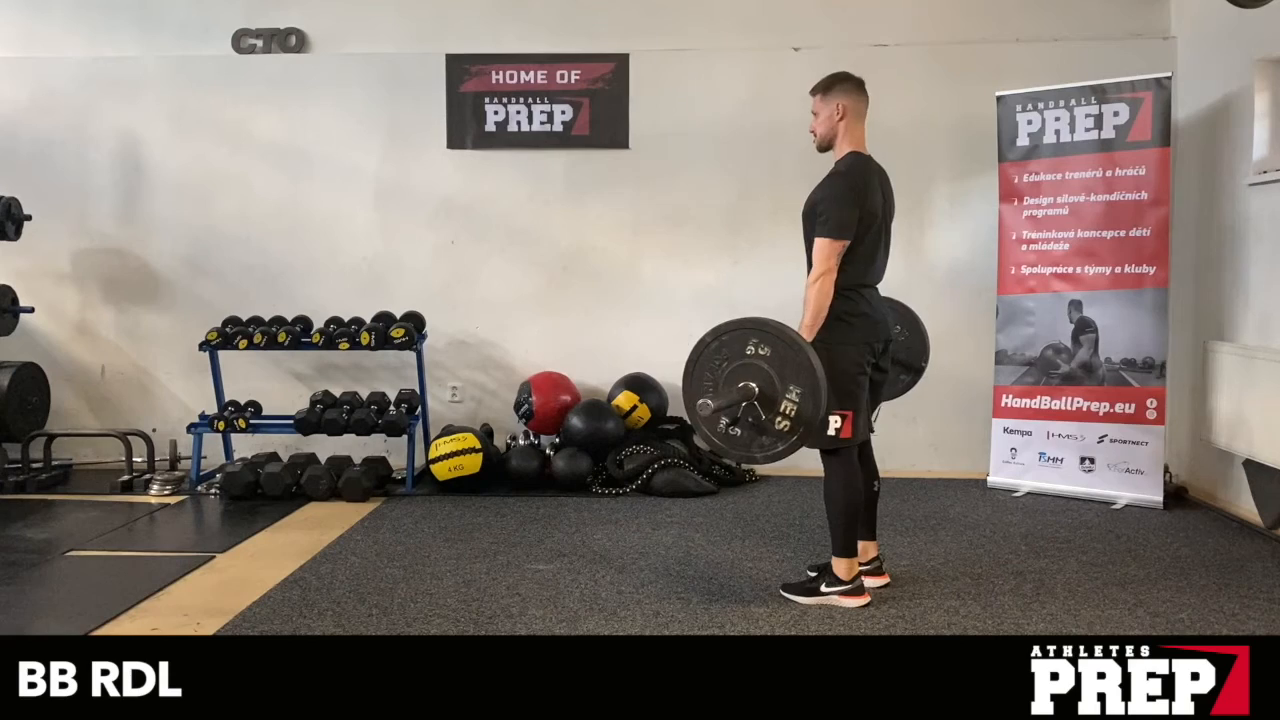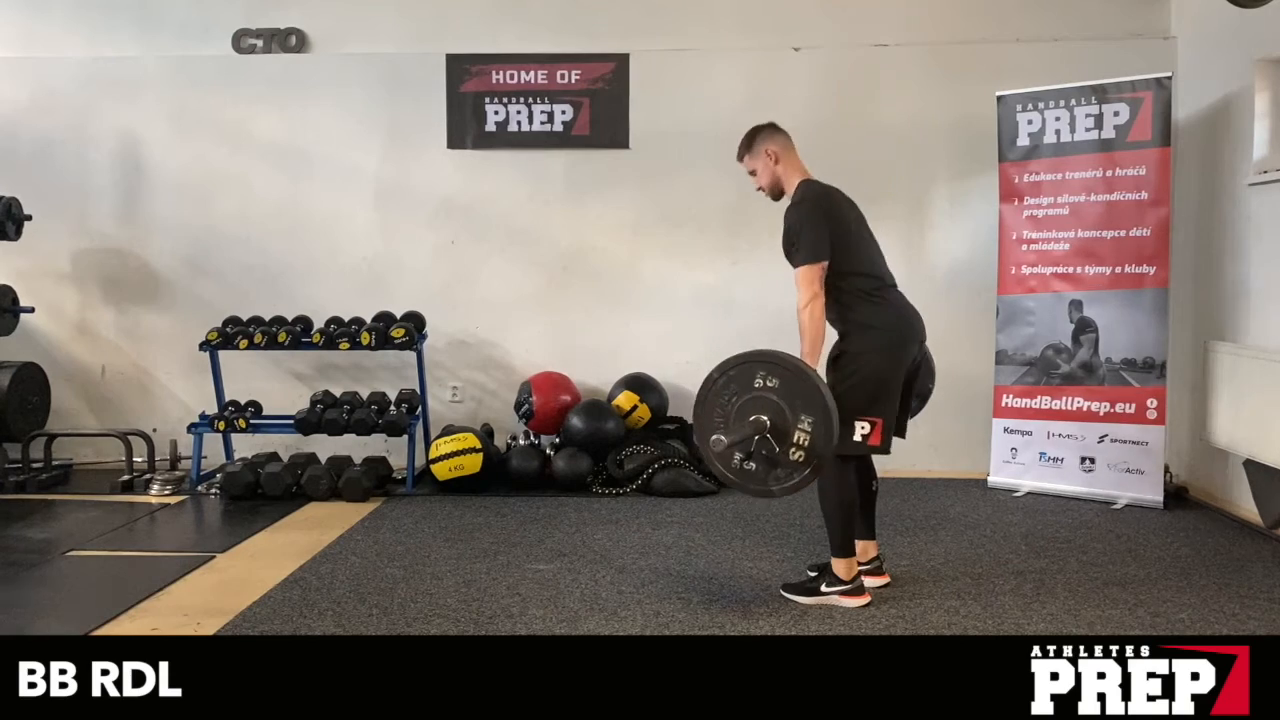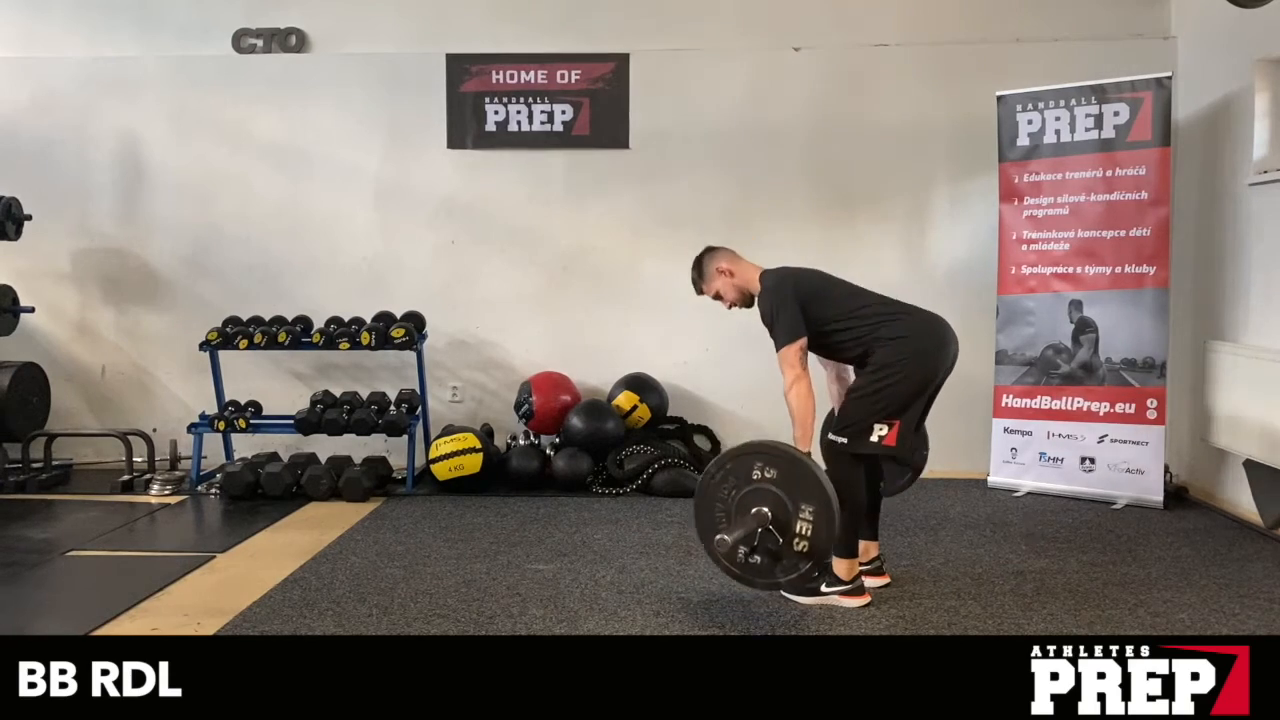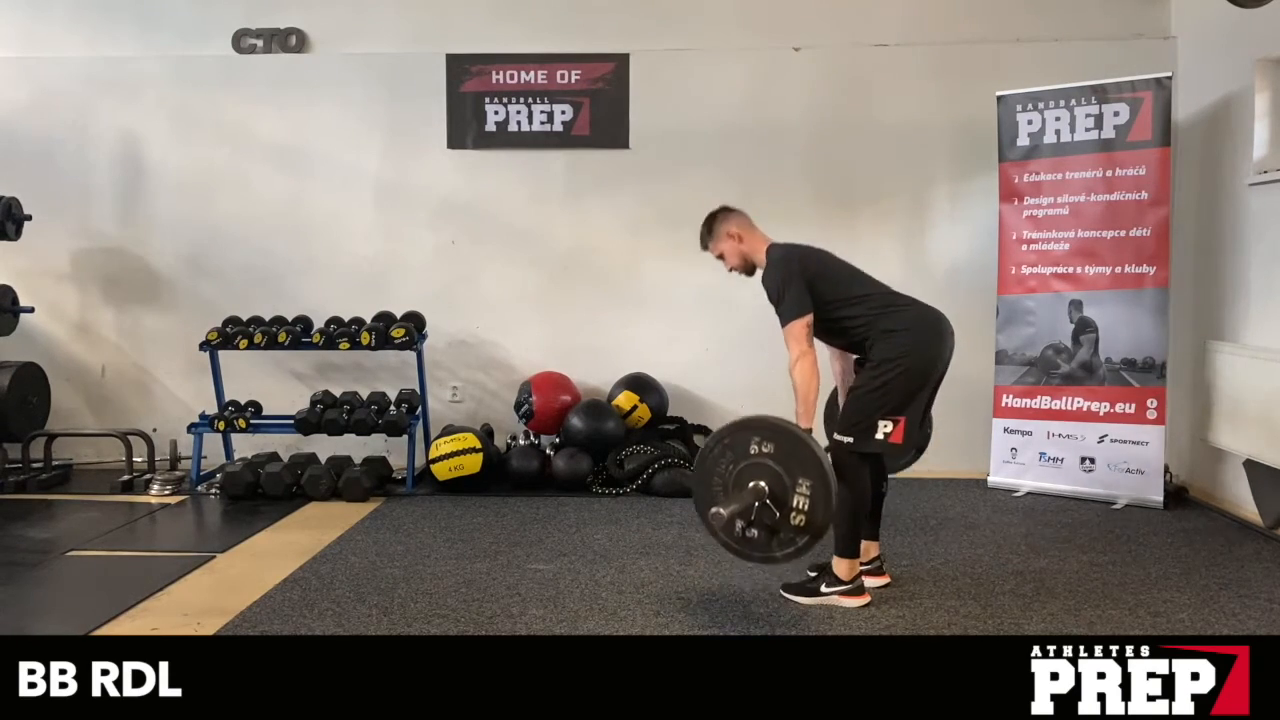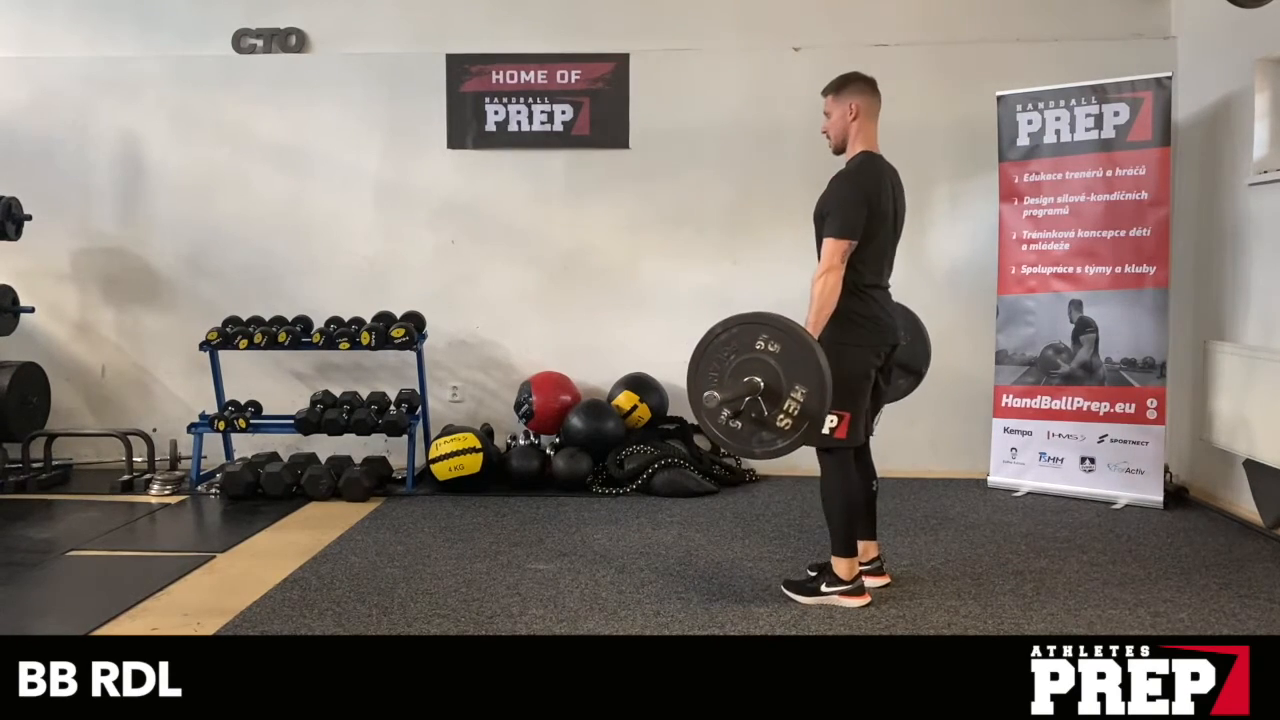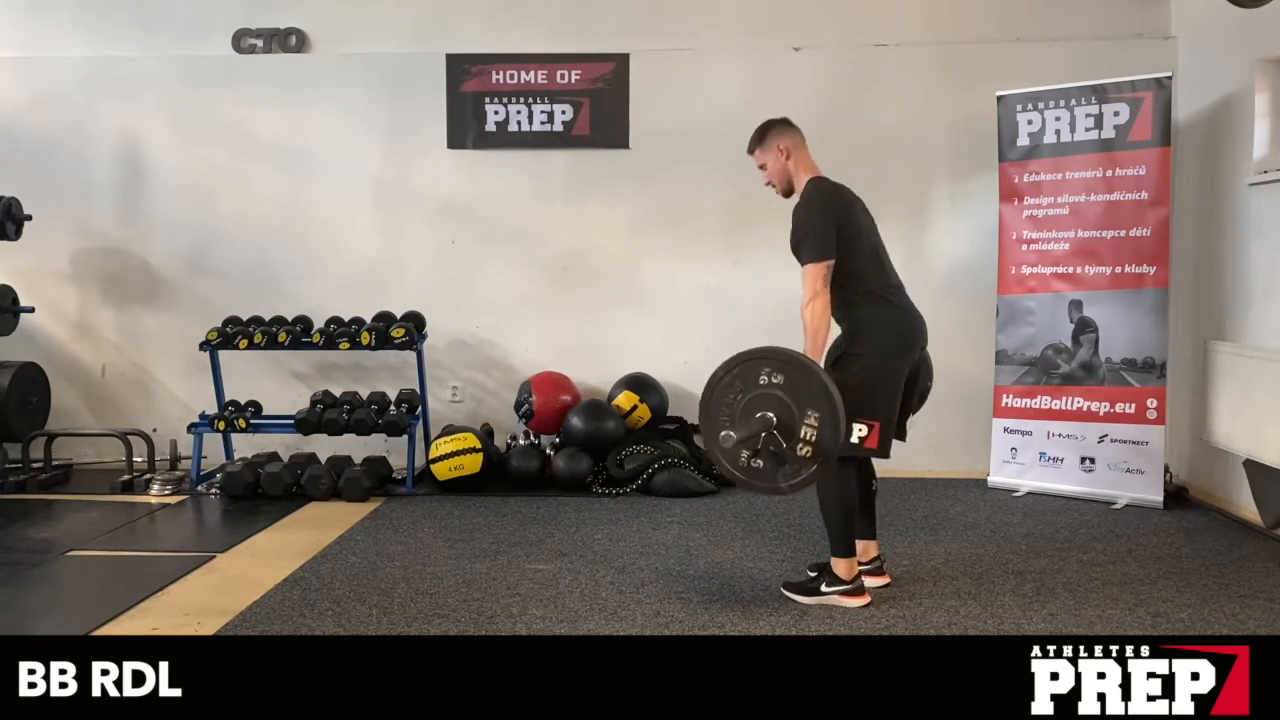
dt=0.7s
person 1, frame 1
left shoulder: (843, 182)
right shoulder: (874, 177)
left elbow: (825, 272)
left wrist: (801, 345)
left hip: (842, 333)
right hip: (869, 325)
left knee: (838, 450)
right knee: (855, 446)
left ankle: (845, 579)
right ankle: (866, 558)
person 1, frame 2
left shoulder: (804, 208)
right shoulder: (827, 199)
left elbow: (812, 297)
left hip: (877, 337)
right hip: (899, 329)
left knee: (831, 448)
right knee: (850, 445)
left ankle: (843, 579)
right ankle: (867, 558)
person 1, frame 3
left shoulder: (774, 294)
right shoulder: (791, 285)
left elbow: (796, 380)
right elbow: (835, 363)
left wrist: (801, 457)
right wrist: (847, 421)
left hip: (910, 347)
right hip: (931, 339)
left knee: (843, 447)
right knee: (858, 443)
left ankle: (844, 578)
right ankle: (868, 558)
person 1, frame 4
left shoulder: (779, 268)
right shoulder: (798, 260)
left elbow: (802, 355)
right elbow: (840, 336)
left wrist: (803, 432)
right wrist: (850, 401)
left hip: (909, 343)
right hip: (922, 335)
left knee: (849, 448)
right knee: (860, 450)
left ankle: (845, 576)
right ankle: (867, 560)
person 1, frame 5
left shoulder: (852, 181)
right shoulder: (887, 178)
left elbow: (832, 270)
left wrist: (806, 343)
left hip: (849, 334)
right hip: (877, 327)
left knee: (835, 448)
right knee: (852, 446)
left ankle: (844, 577)
right ankle: (868, 559)
person 1, frame 6
left shoulder: (813, 204)
right shoulder: (835, 197)
left elbow: (817, 295)
right wrist: (832, 362)
left hip: (879, 340)
right hip: (901, 331)
right knee: (851, 447)
left ankle: (843, 579)
right ankle: (868, 559)
